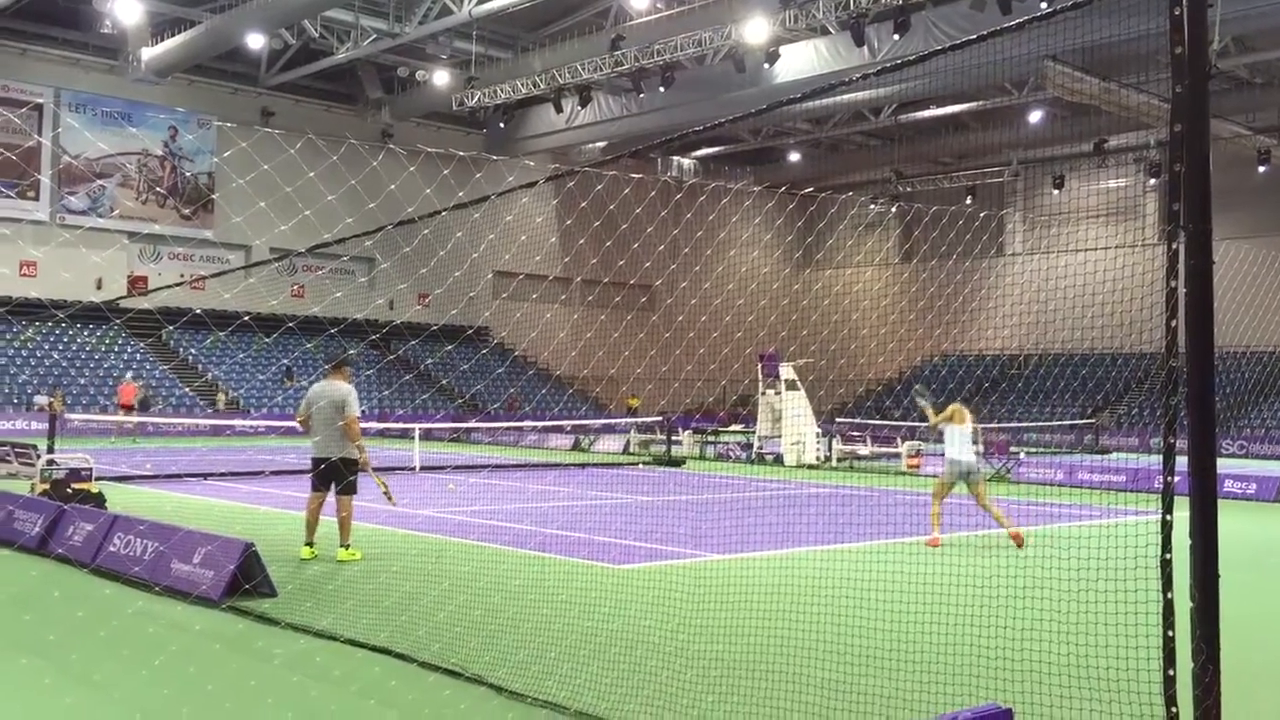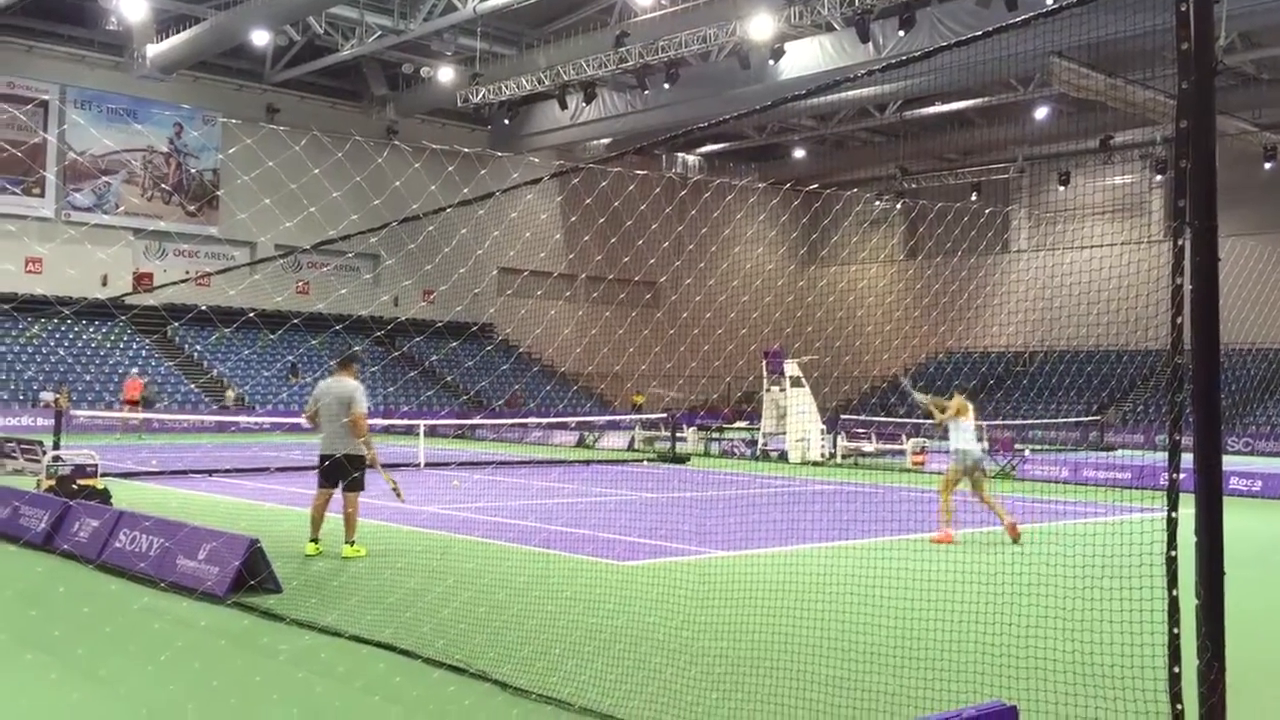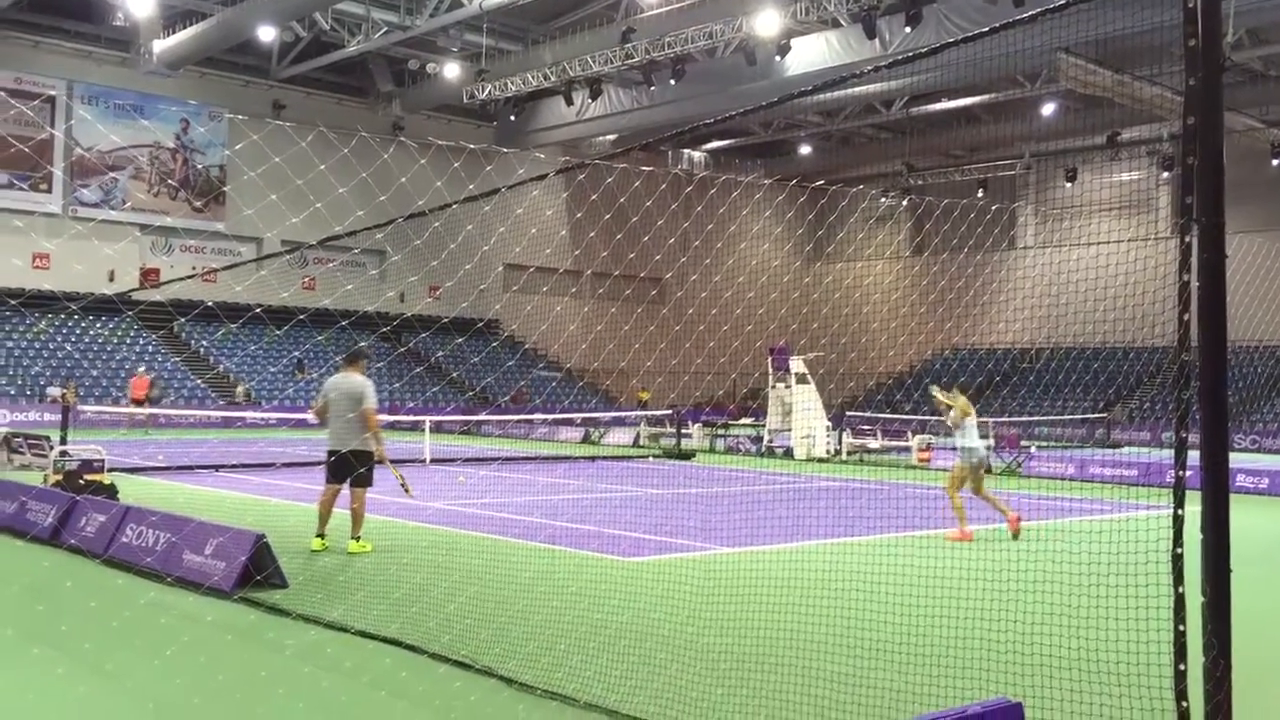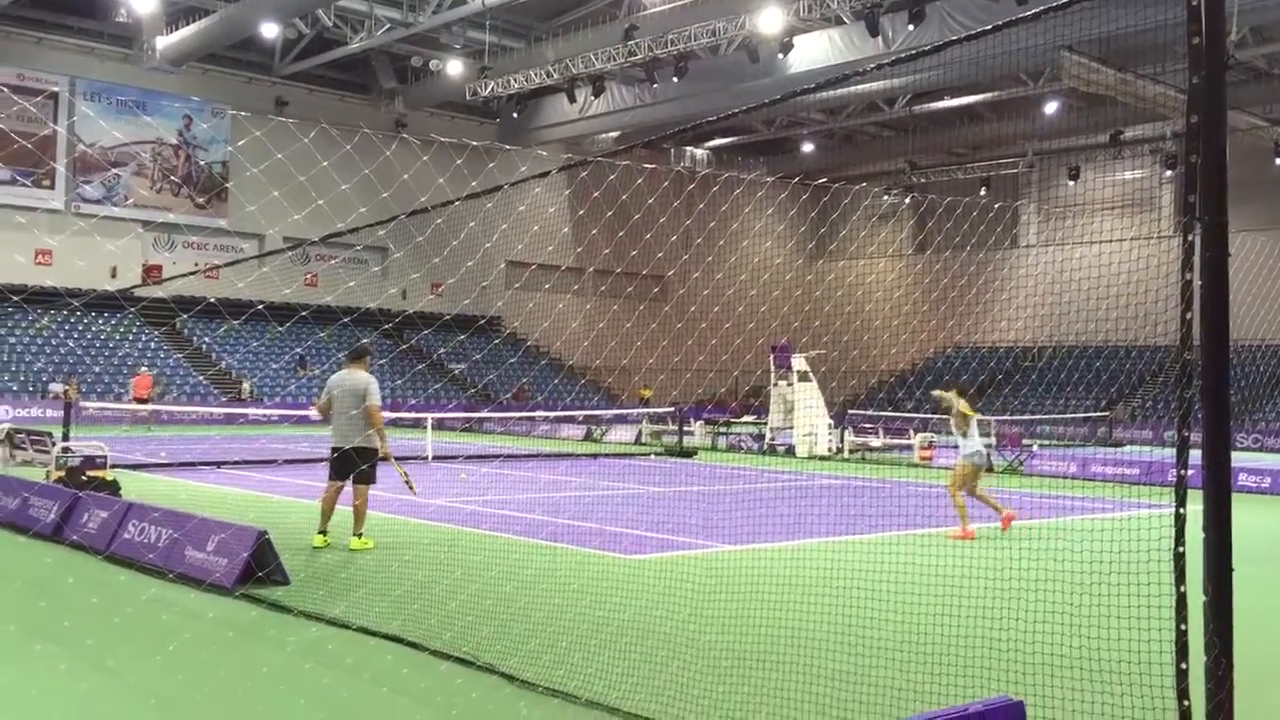
dt=0.1s
person 1, frame 1
left shoulder: (314, 389)
right shoulder: (347, 390)
left elbow: (301, 418)
right elbow: (352, 424)
right wrist: (362, 452)
left hip: (320, 453)
right hip: (344, 454)
left knee: (316, 497)
right knee: (344, 500)
right ankle: (344, 548)
person 1, frame 2
left shoulder: (322, 386)
right shoulder: (355, 387)
left elbow: (309, 414)
right elbow: (359, 420)
right wrist: (370, 449)
left hip: (327, 449)
right hip: (352, 450)
left knee: (322, 494)
right knee: (350, 496)
right ankle: (349, 544)
person 1, frame 3
left shoulder: (330, 382)
right shoulder: (364, 383)
left elbow: (318, 411)
right elbow: (370, 416)
right wrist: (379, 445)
left hip: (335, 445)
right hip: (360, 447)
left knee: (330, 489)
right knee: (358, 493)
person 1, frame 4
left shoulder: (334, 379)
right shoulder: (368, 380)
left elbow: (321, 408)
right elbow: (374, 413)
right wrist: (384, 442)
left hip: (339, 442)
right hip: (364, 443)
left knee: (333, 486)
right knee: (360, 489)
left ankle: (321, 534)
person 2, frame 1
left shoulder: (955, 408)
right shoulder: (970, 417)
left elbow: (933, 423)
left wrist: (928, 412)
left hip: (955, 462)
right hip: (971, 463)
left knee: (937, 499)
right knee: (984, 502)
left ankle: (936, 536)
right ankle: (1010, 530)
person 2, frame 2
left shoulder: (958, 401)
right shoulder: (968, 406)
left elbow: (942, 421)
right elbow: (947, 404)
left wrist: (932, 408)
right wrist: (932, 401)
left hip: (962, 453)
right hip: (976, 454)
left knee: (945, 492)
right knee: (982, 495)
left ankle: (947, 532)
right ankle: (1007, 521)
person 2, frame 3
left shoulder: (961, 402)
right shoulder: (961, 401)
left elbow: (954, 425)
right elbow: (940, 398)
left wrist: (945, 411)
right wrist: (938, 394)
left hip: (970, 452)
right hip: (978, 452)
left knee: (952, 489)
right knee: (979, 491)
left ankle: (964, 530)
right ankle: (1010, 516)
person 2, frame 4
left shoulder: (962, 406)
right shoulder: (957, 403)
left elbow: (963, 432)
right elbow: (938, 394)
left wrist: (955, 416)
right wrist: (940, 394)
left hip: (972, 453)
right hip: (975, 453)
left knee: (954, 488)
right knee: (971, 491)
left ankle: (966, 529)
right ankle: (1004, 513)
